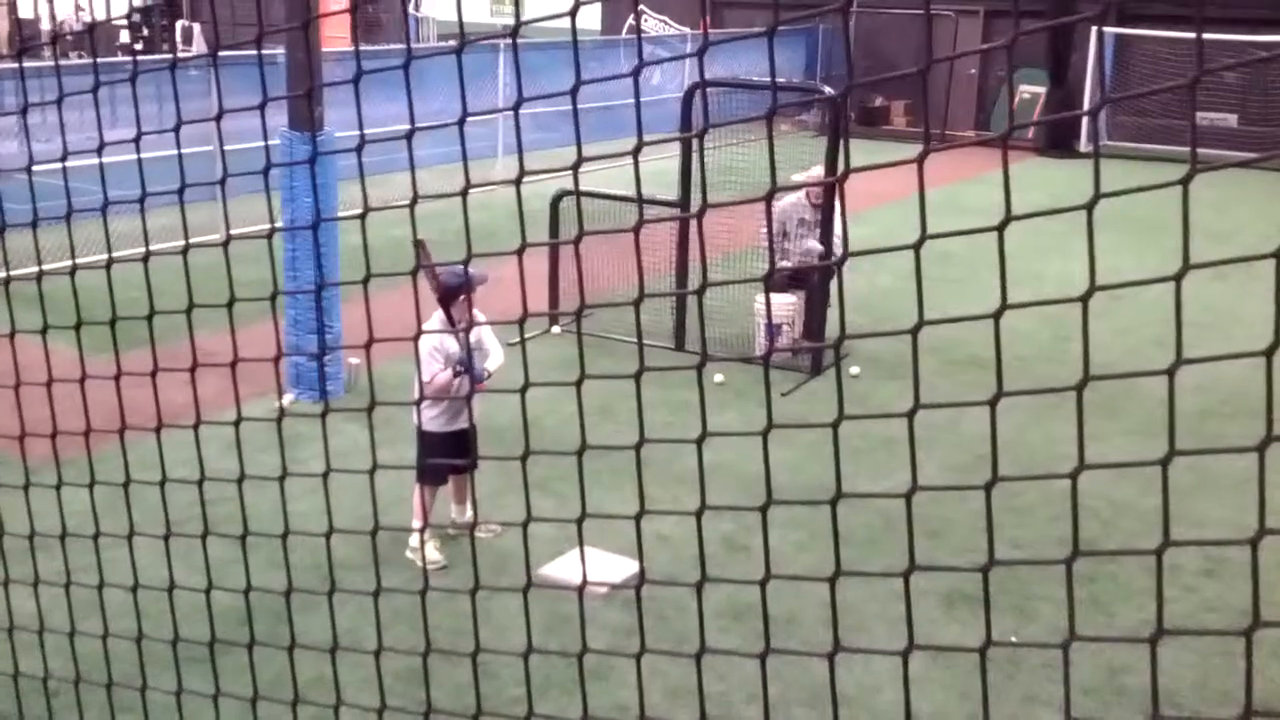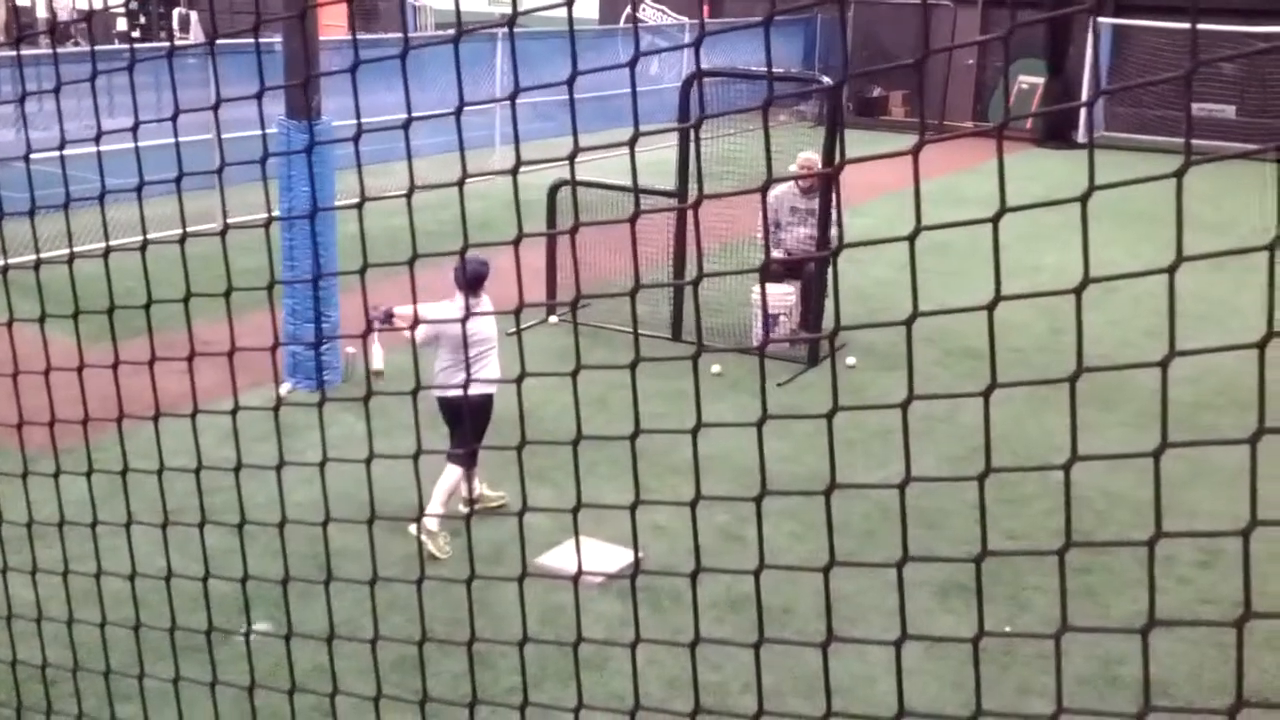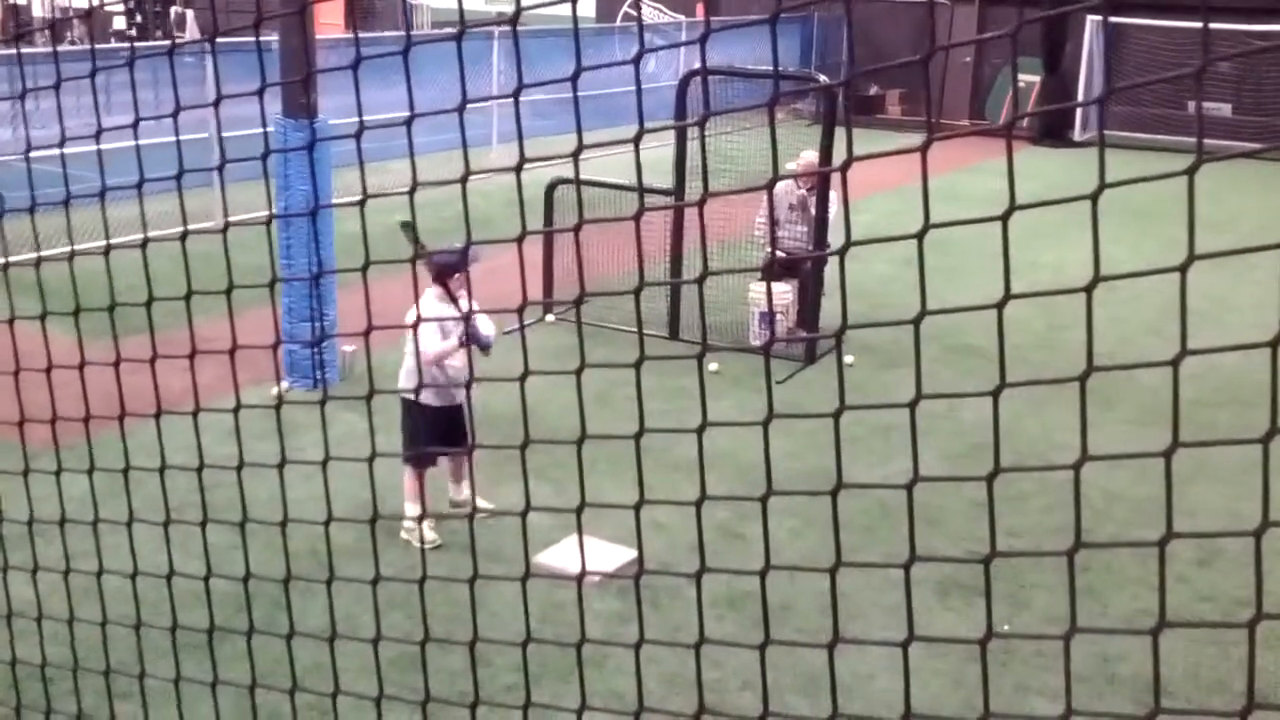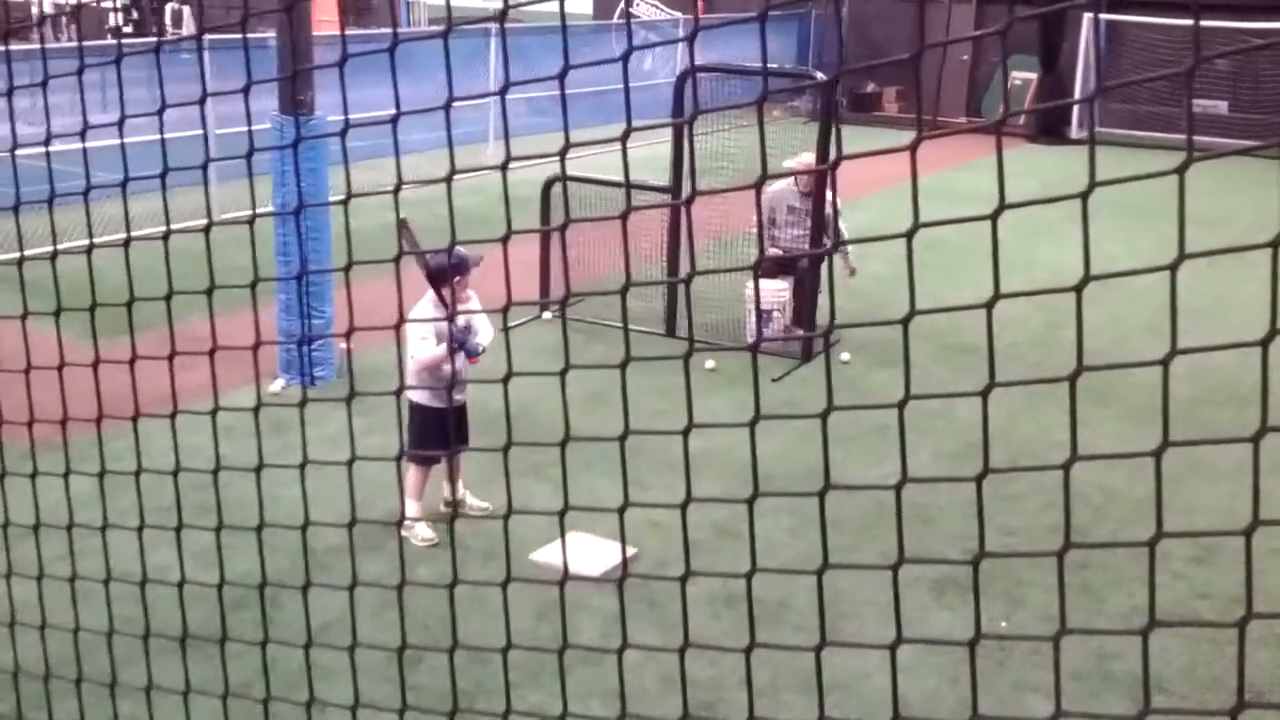
dt=1s
person 1, frame 1
left shoulder: (476, 320)
right shoulder: (431, 336)
left elbow: (496, 353)
right elbow: (429, 387)
left wrist: (483, 371)
right wrist: (456, 370)
left hip: (464, 413)
right hip: (436, 420)
left knee: (463, 469)
right knee: (430, 480)
left ankle: (462, 518)
right ankle: (419, 538)
person 1, frame 2
left shoulder: (442, 316)
right shoulder: (485, 304)
left elbow: (418, 337)
right elbow: (434, 310)
left wrist: (390, 316)
right wrist: (393, 313)
left hip: (446, 392)
right hip: (479, 393)
left knee: (465, 445)
right knee: (461, 456)
left ankle: (472, 492)
right ankle: (430, 520)
person 1, frame 3
left shoulder: (461, 298)
right shoulder: (425, 312)
left elbow: (484, 323)
right elbow: (429, 355)
left wrist: (482, 335)
right wrist: (463, 339)
left hip: (451, 391)
right hip: (422, 395)
left knee: (458, 447)
right knee: (419, 459)
left ankle: (460, 497)
right ankle: (413, 519)
person 1, frame 4
left shoulder: (468, 299)
right shoulder: (422, 314)
left elbow: (485, 329)
right elbow: (421, 361)
left wrist: (476, 345)
right wrist: (451, 345)
left hip: (455, 392)
right hip: (427, 398)
left knee: (454, 449)
right knee: (422, 459)
left ankle: (455, 497)
right ankle: (411, 517)
